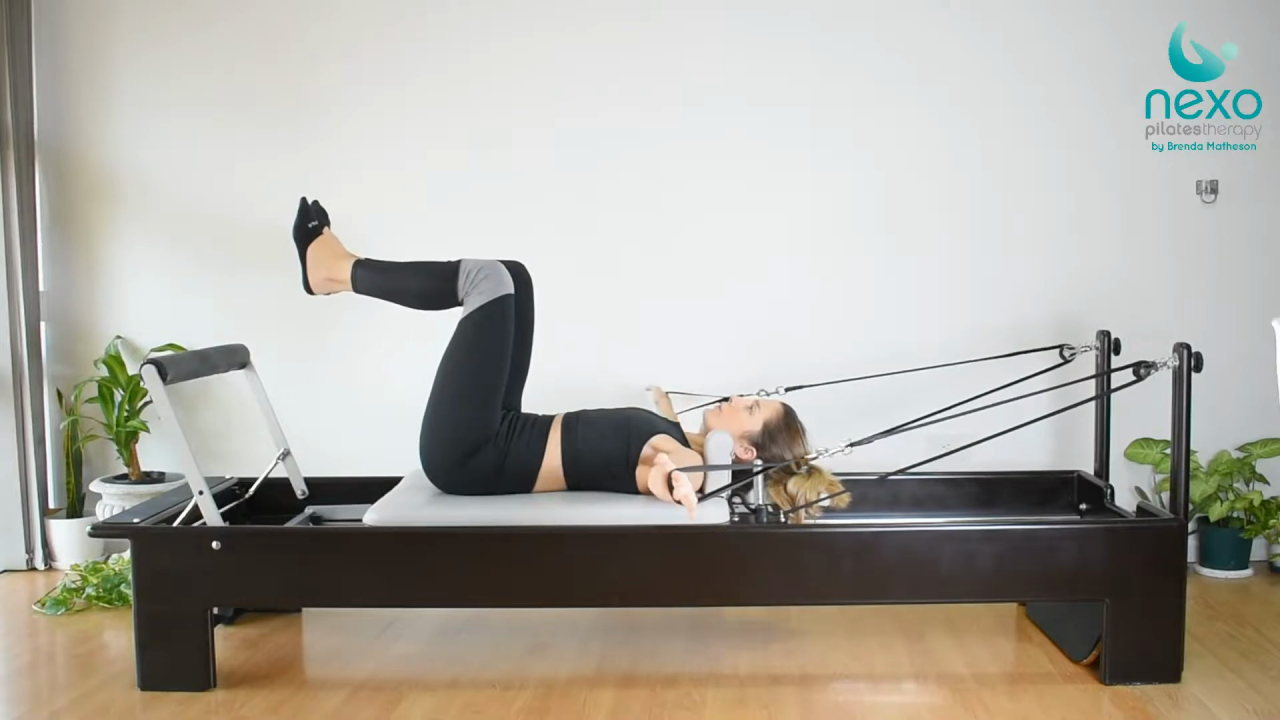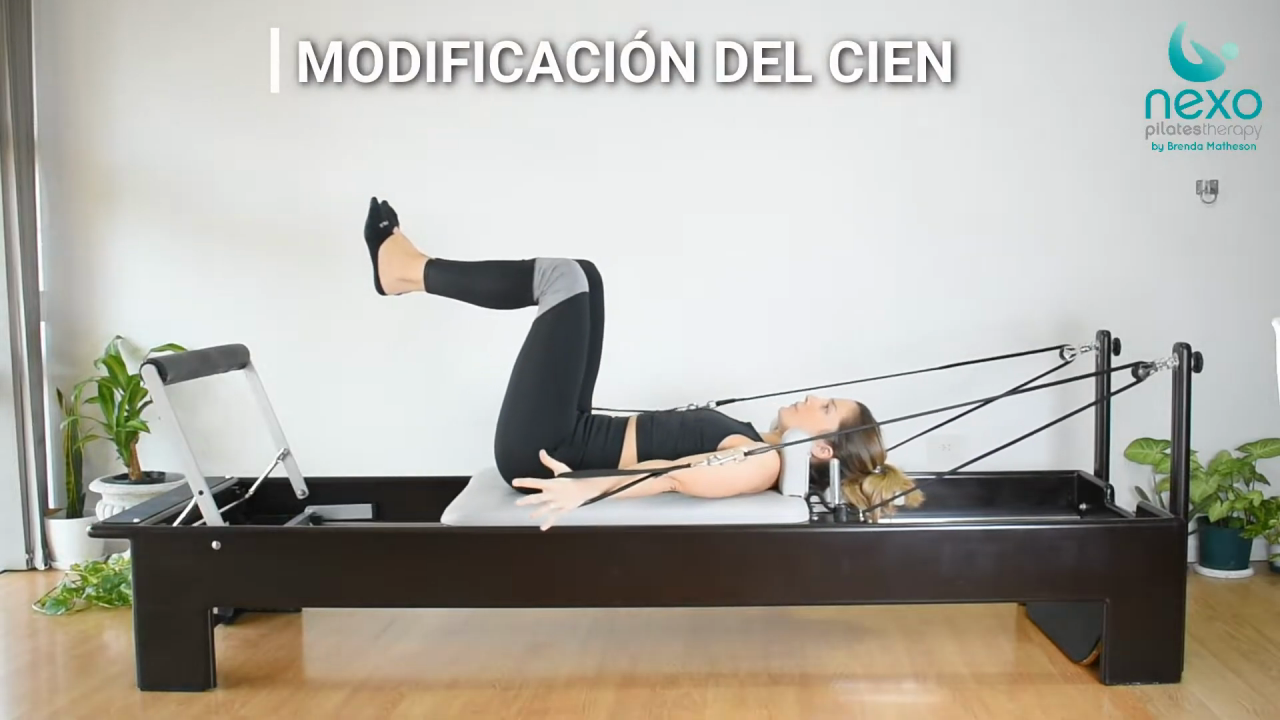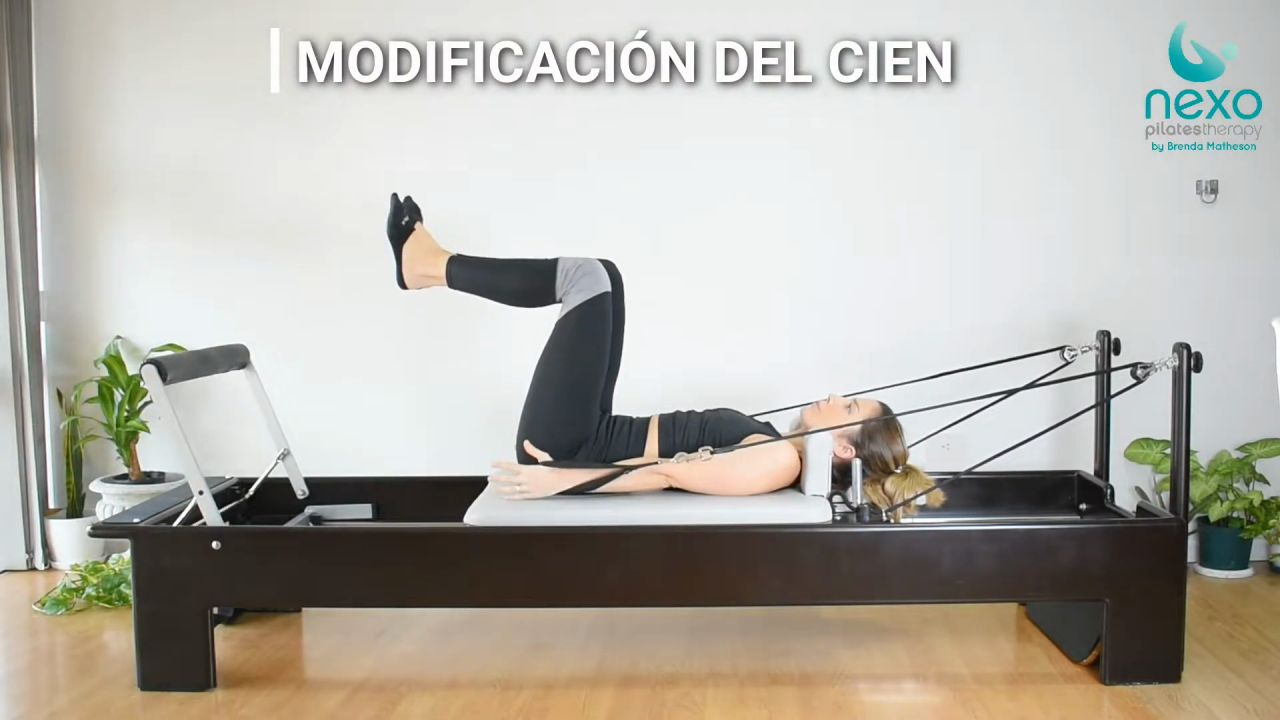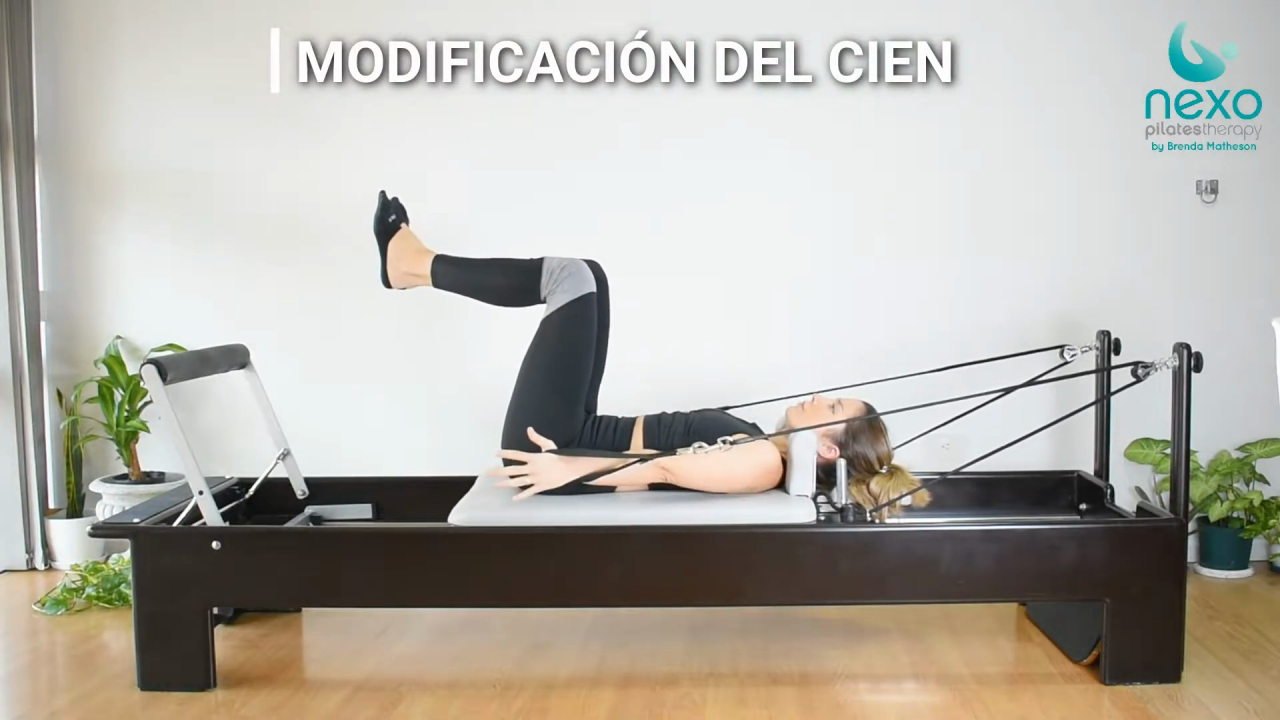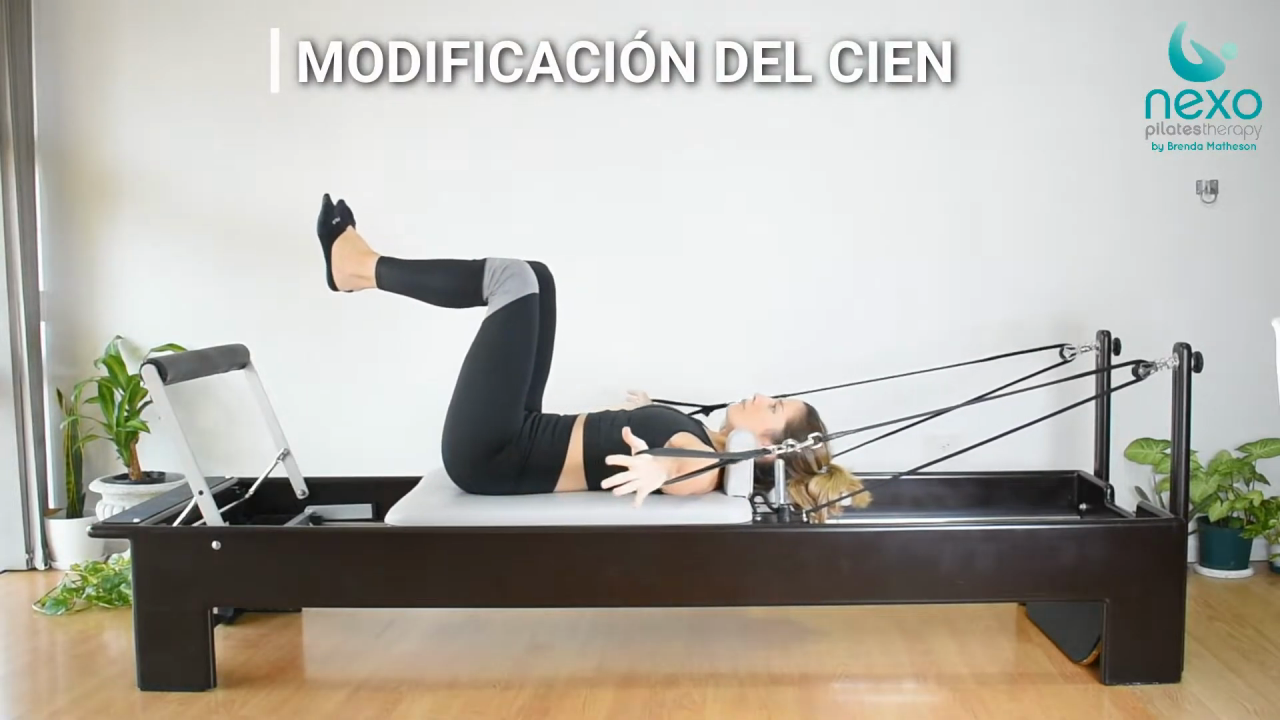
dt=1s
person 1, frame 1
left shoulder: (691, 463)
right shoulder: (685, 443)
left elbow: (666, 476)
left wrist: (674, 481)
right wrist: (665, 401)
left hip: (471, 459)
right hip: (503, 440)
left knee: (488, 279)
right knee: (509, 277)
left ankle: (341, 270)
right ankle: (343, 273)
person 1, frame 2
left shoulder: (761, 464)
right shoulder: (755, 445)
left elbow: (674, 475)
left wrist: (586, 488)
left hip: (543, 454)
right hip: (574, 441)
left knee: (564, 278)
right knee: (577, 277)
left ankle: (412, 270)
right ankle: (413, 273)
person 1, frame 3
left shoulder: (781, 463)
right shoulder: (773, 446)
left elbow: (668, 474)
left wrist: (563, 480)
left hip: (569, 452)
right hip: (594, 440)
left knee: (585, 279)
right knee: (598, 277)
left ankle: (435, 266)
right ankle: (434, 266)
person 1, frame 4
left shoulder: (764, 465)
right shoulder: (759, 446)
left elbow: (663, 468)
left wrist: (569, 468)
left hip: (560, 447)
right hip: (574, 442)
left knee: (570, 278)
right knee: (585, 276)
left ankle: (419, 266)
right ankle: (418, 268)
person 1, frame 5
left shoulder: (703, 466)
right shoulder: (703, 442)
left elbow: (677, 467)
left wrist: (653, 469)
right wrist: (650, 408)
left hip: (489, 455)
right hip: (521, 436)
left knee: (513, 279)
right knee: (531, 277)
left ankle: (365, 267)
right ankle: (367, 271)
